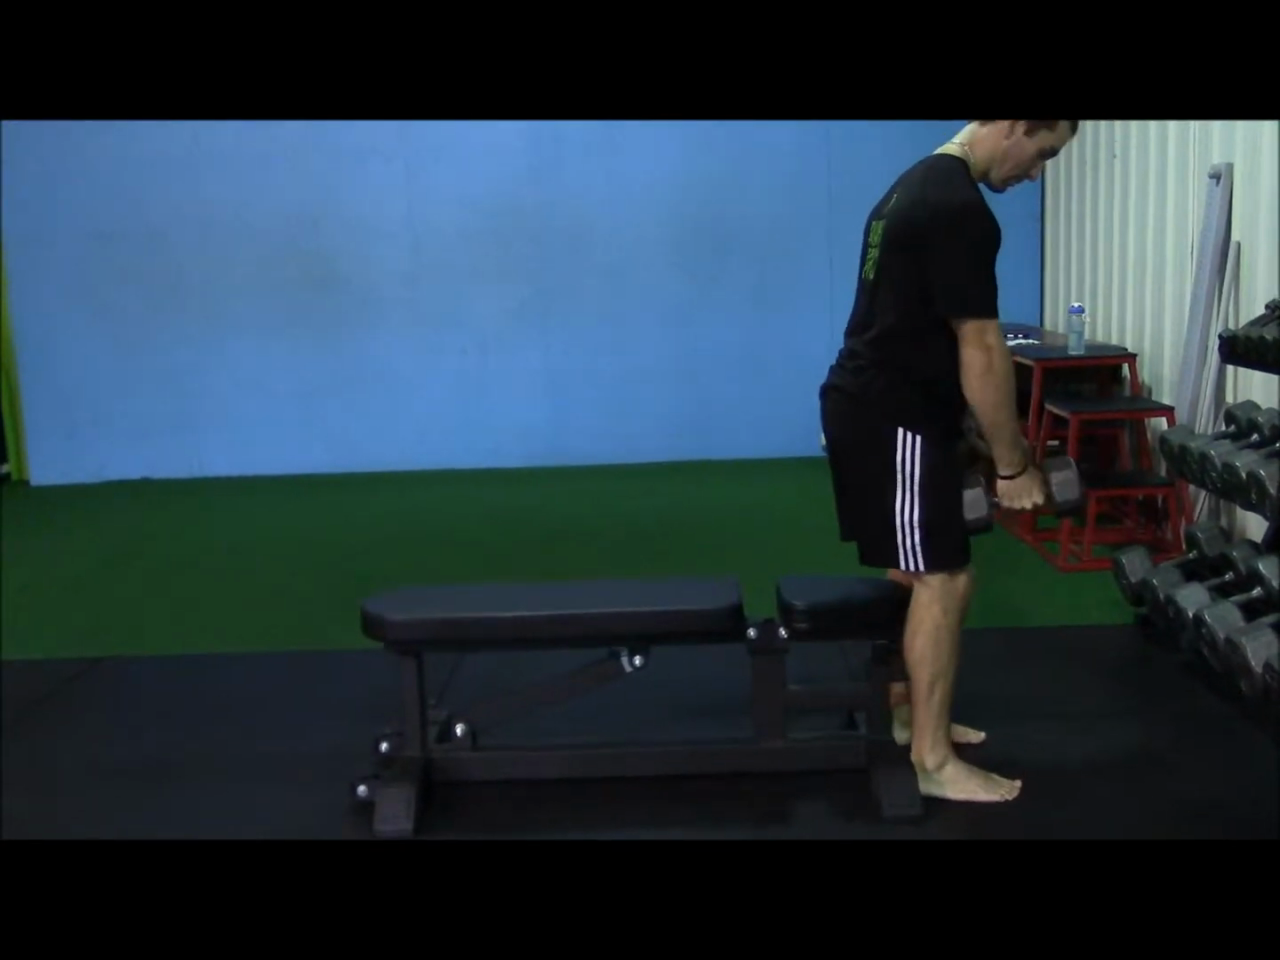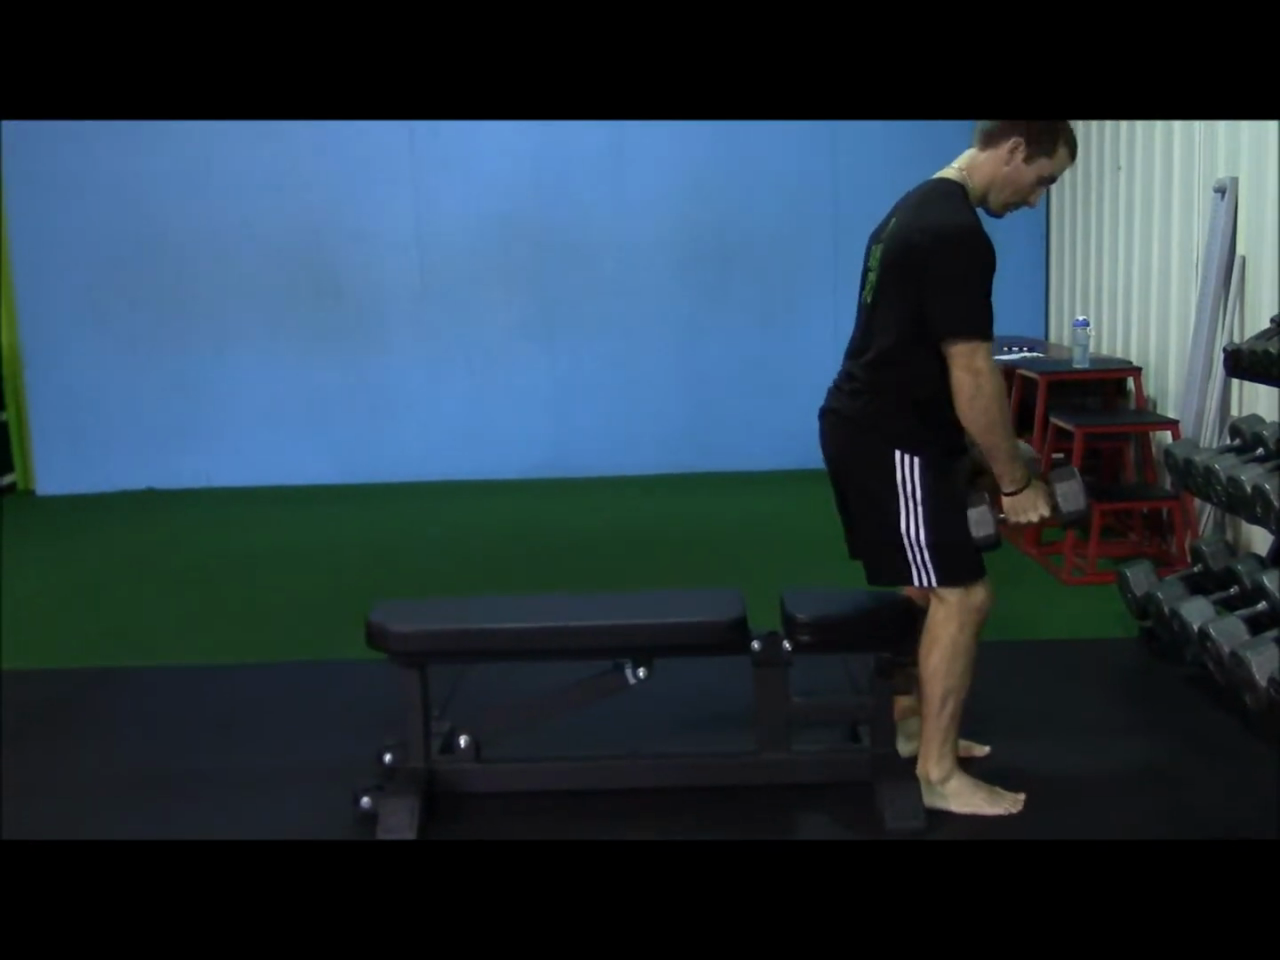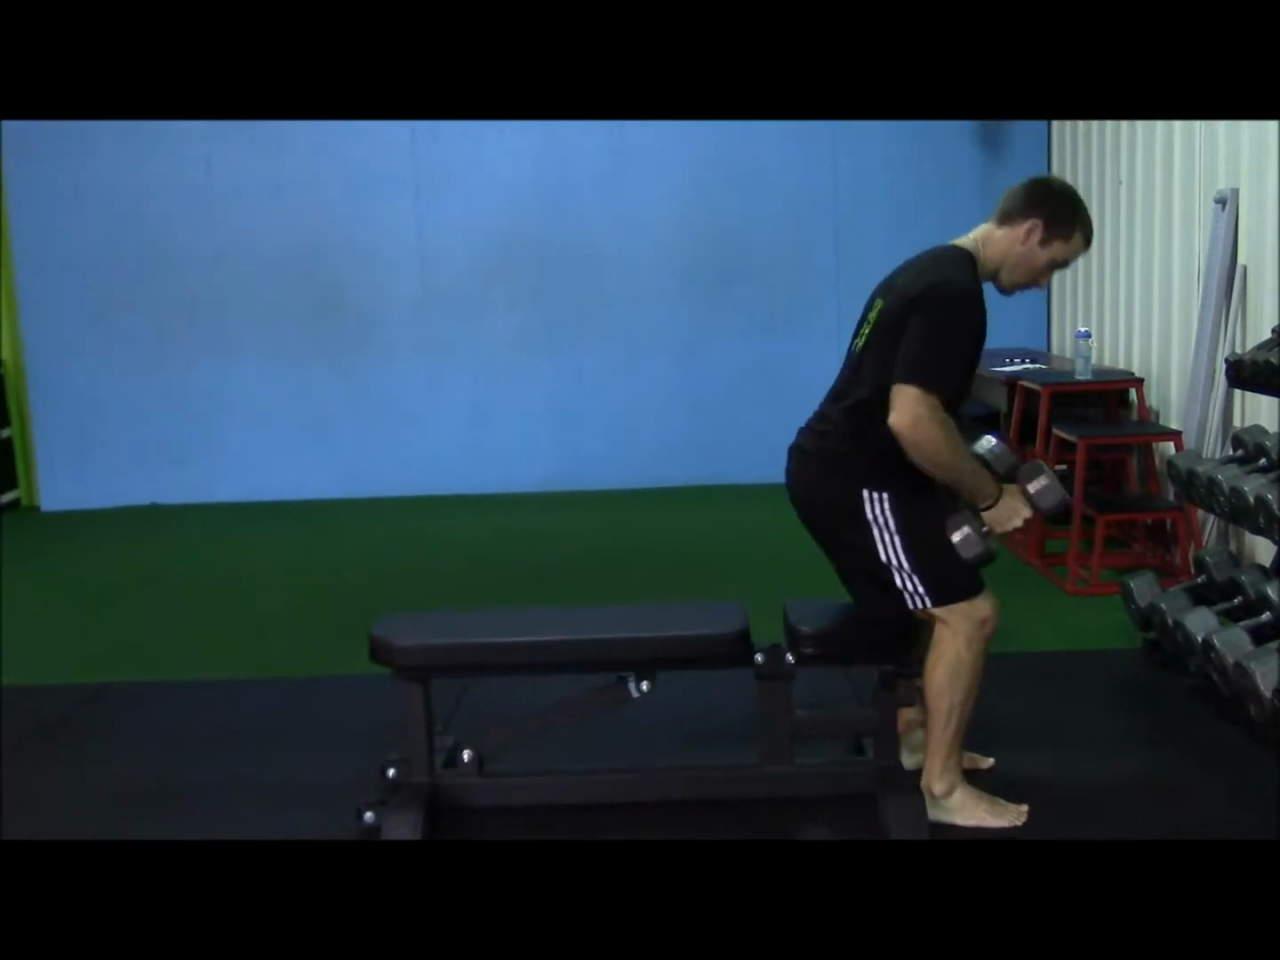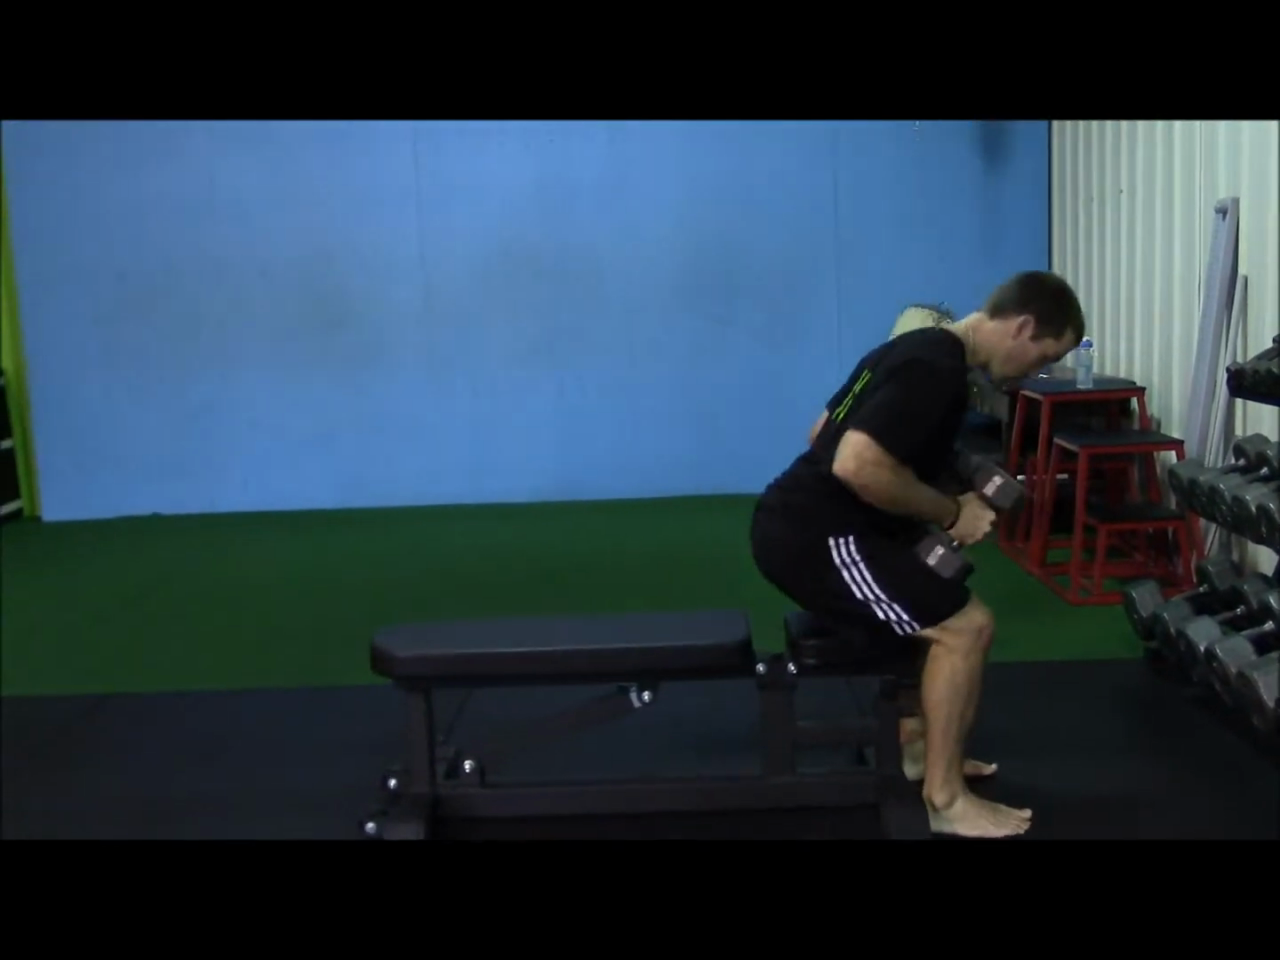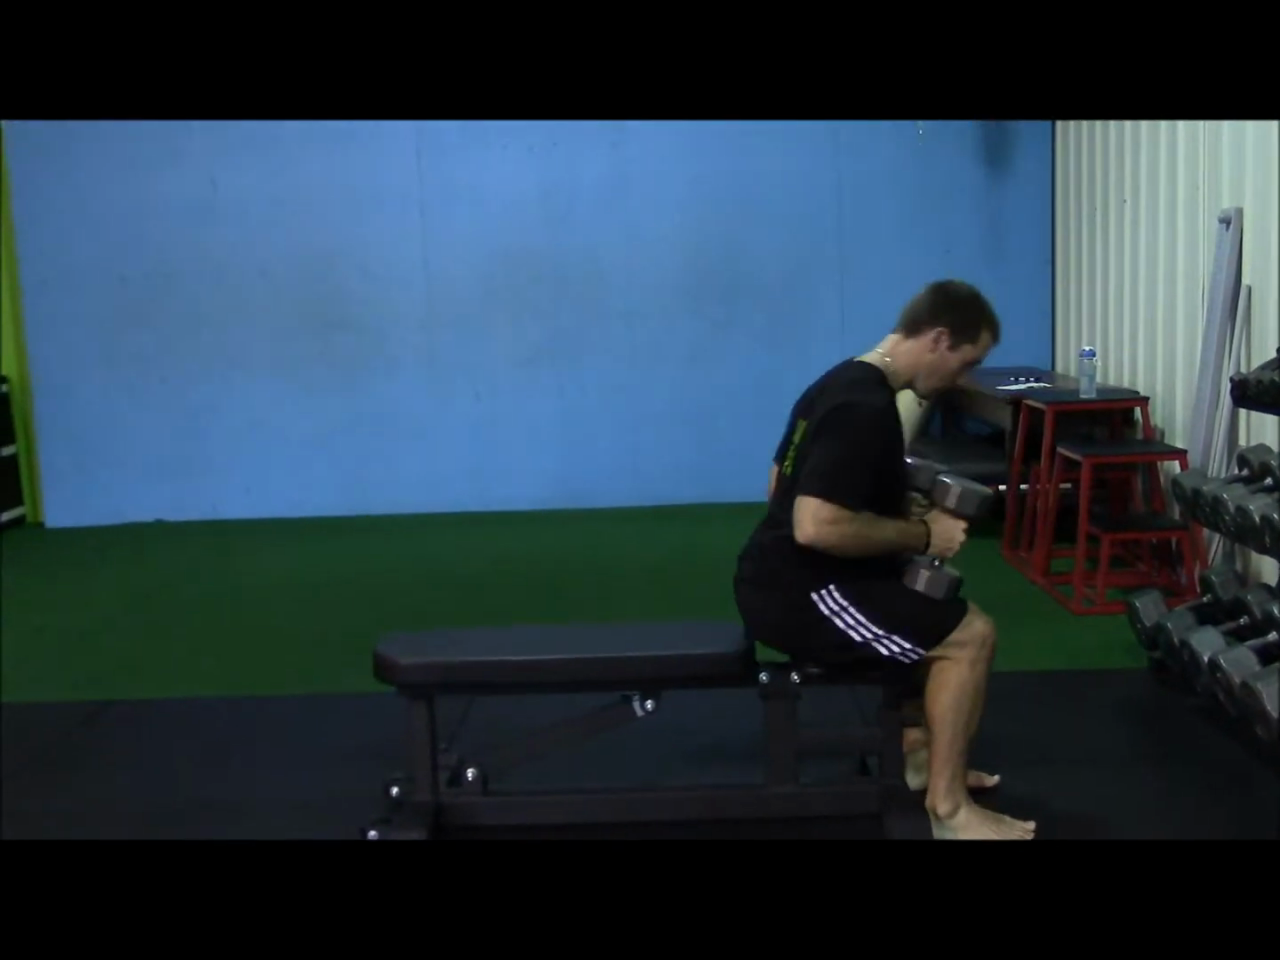
dt=0.3s
person 1, frame 1
left shoulder: (922, 184)
right shoulder: (959, 209)
right elbow: (981, 351)
right wrist: (1013, 466)
left hip: (867, 402)
right hip: (893, 418)
left knee: (911, 572)
right knee: (943, 582)
left ankle: (905, 710)
right ankle: (933, 761)
person 1, frame 2
left shoulder: (922, 207)
right shoulder: (955, 231)
right elbow: (972, 374)
right wrist: (1016, 481)
left hip: (866, 423)
right hip: (892, 439)
left knee: (924, 588)
right knee: (961, 595)
left ankle: (909, 722)
right ankle: (938, 774)
person 1, frame 3
left shoulder: (935, 269)
right shoulder: (955, 296)
right elbow: (911, 420)
left wrist: (969, 484)
right wrist: (992, 498)
left hip: (831, 465)
right hip: (850, 480)
left knee: (937, 599)
right knee: (969, 611)
left ankle: (913, 734)
right ankle: (944, 787)
person 1, frame 4
left shoulder: (924, 348)
right shoulder: (937, 373)
left elbow: (825, 432)
right elbow: (857, 464)
left wrist: (939, 504)
right wrist: (951, 514)
left hip: (799, 520)
right hip: (813, 535)
left knee: (940, 606)
right knee: (966, 626)
left ankle: (912, 743)
right ankle: (944, 798)
person 1, frame 5
left shoulder: (843, 385)
right shoulder: (866, 411)
right elbow: (818, 528)
left wrist: (900, 513)
right wrist: (922, 535)
left hip: (780, 578)
right hip: (796, 592)
left knee: (946, 613)
right knee: (970, 636)
left ankle: (913, 753)
right ankle: (948, 807)
